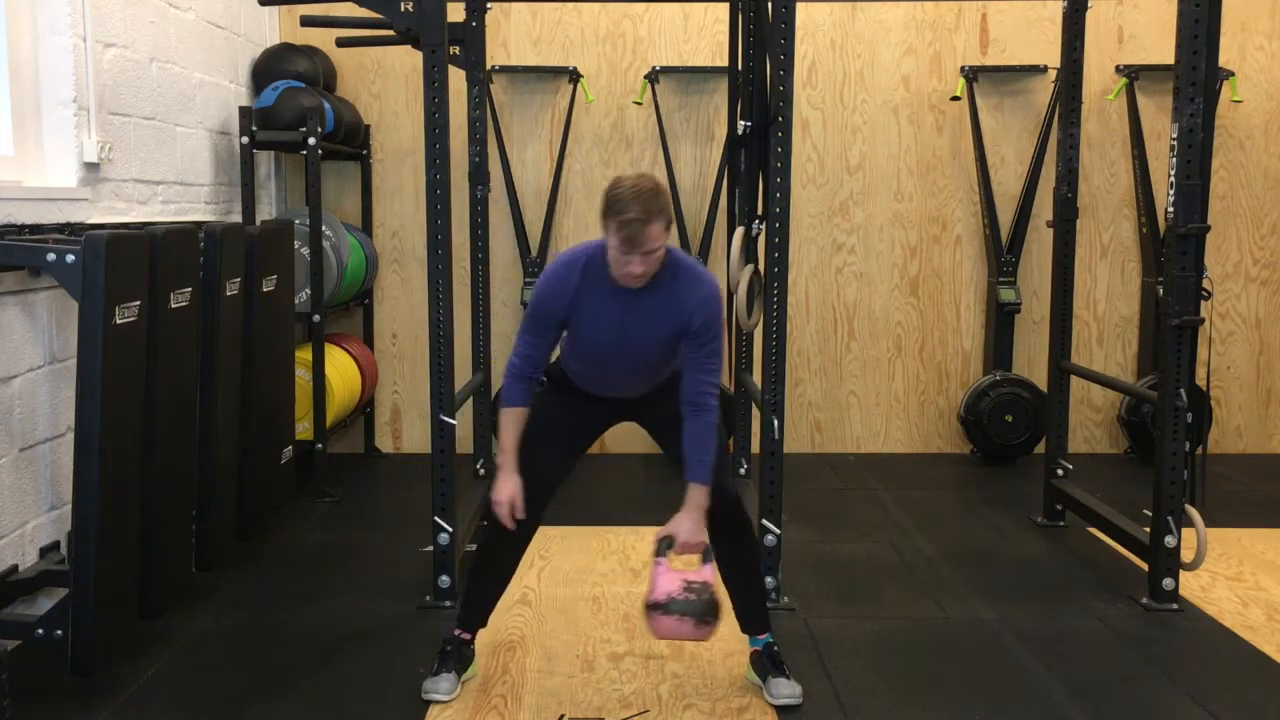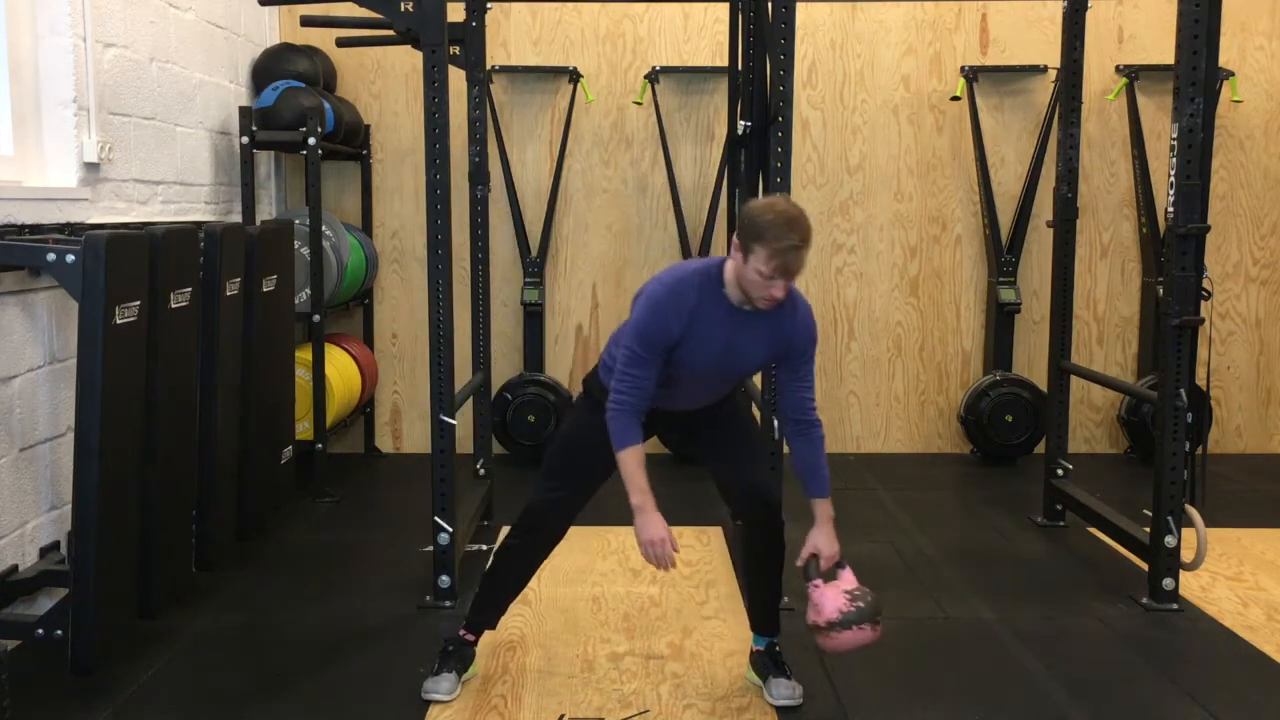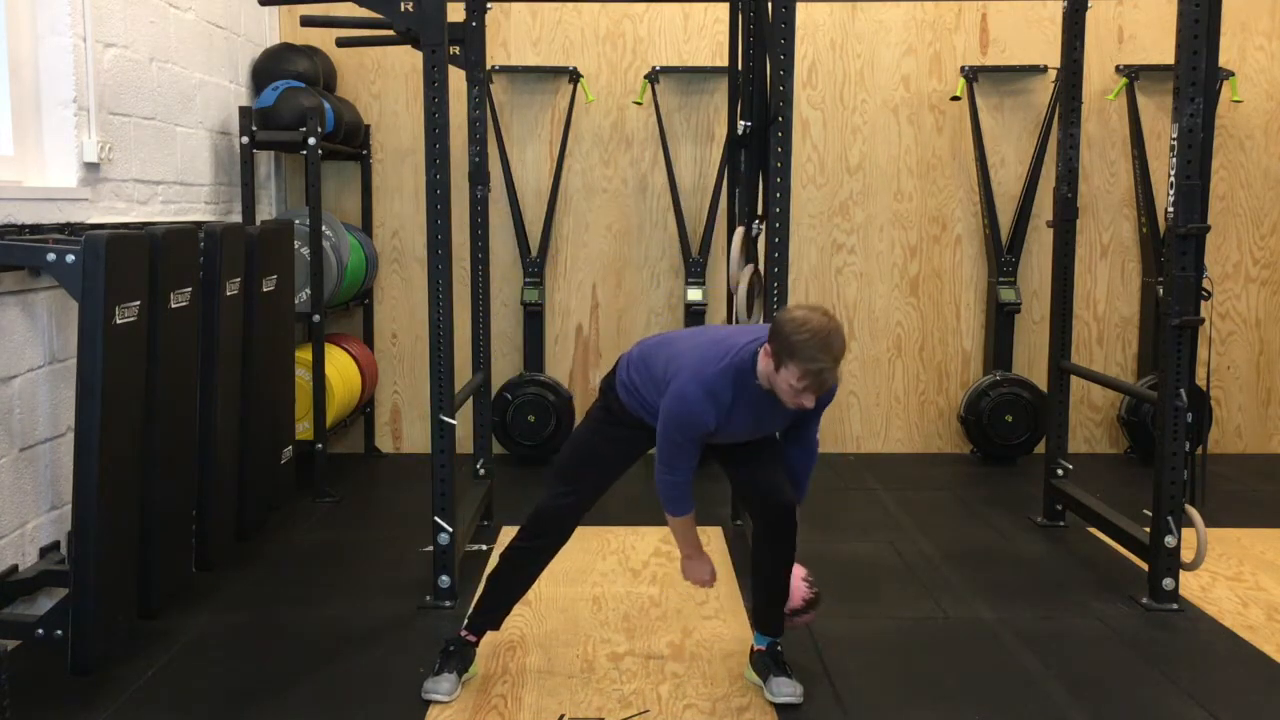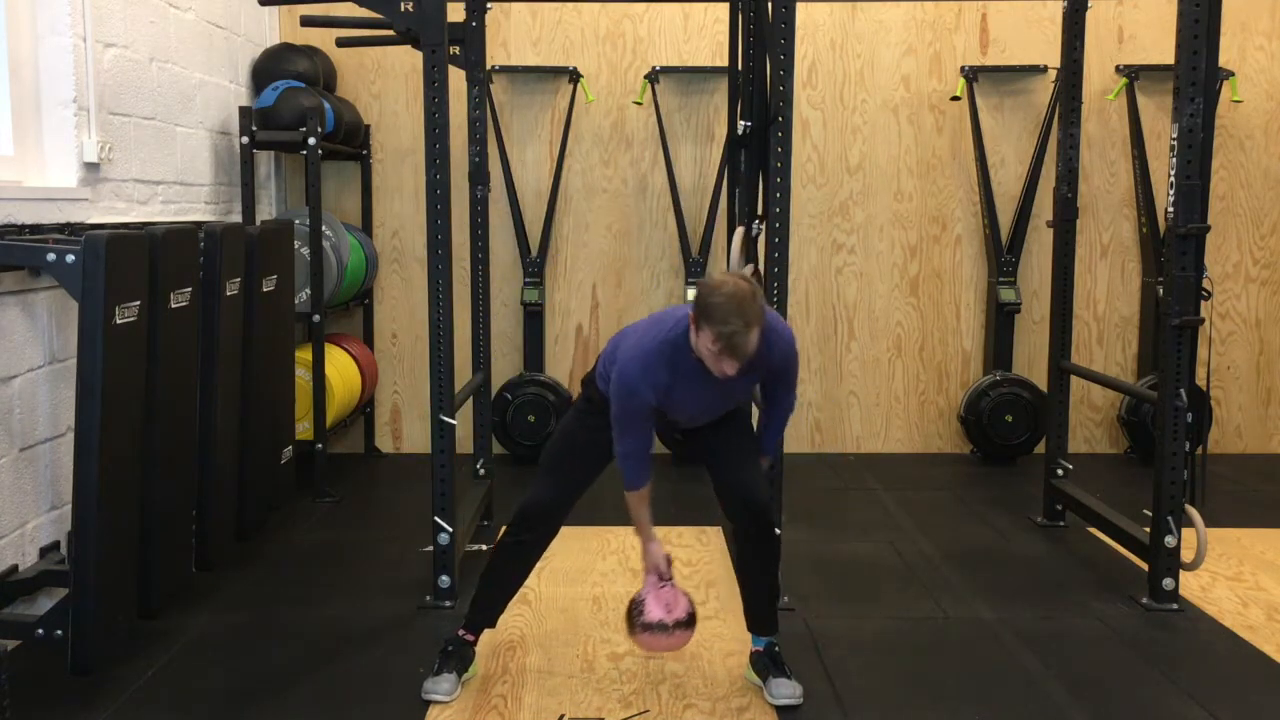
dt=0.5s
person 1, frame 1
left shoulder: (697, 292)
right shoulder: (565, 275)
left elbow: (701, 403)
right elbow: (523, 371)
left wrist: (695, 508)
right wrist: (507, 467)
left hip: (667, 390)
right hip: (579, 390)
left knee: (725, 505)
right knee: (514, 505)
left ankle: (762, 646)
right ankle: (461, 641)
person 1, frame 2
left shoulder: (794, 318)
right shoulder: (670, 296)
left elbow: (800, 419)
right elbow: (624, 407)
left wrist: (824, 521)
right wrist: (644, 511)
left hip: (710, 405)
right hip: (627, 399)
left knee: (762, 505)
right knee: (548, 511)
left ankle: (765, 650)
right ankle: (466, 641)
person 1, frame 3
left shoulder: (816, 376)
right shoulder: (701, 384)
left elbow: (800, 445)
right elbow: (674, 482)
left wrist: (788, 501)
right wrist: (691, 554)
right hip: (636, 400)
left knee: (776, 509)
right knee: (557, 512)
left ankle: (766, 649)
right ankle: (466, 642)
person 1, frame 4
left shoulder: (776, 340)
right shoulder: (642, 358)
left elbow: (779, 409)
right elbow: (632, 458)
left wrist: (753, 469)
right wrist: (647, 538)
right hip: (613, 396)
left knee: (753, 508)
right knee: (543, 506)
left ankle: (764, 650)
right ankle: (465, 642)
